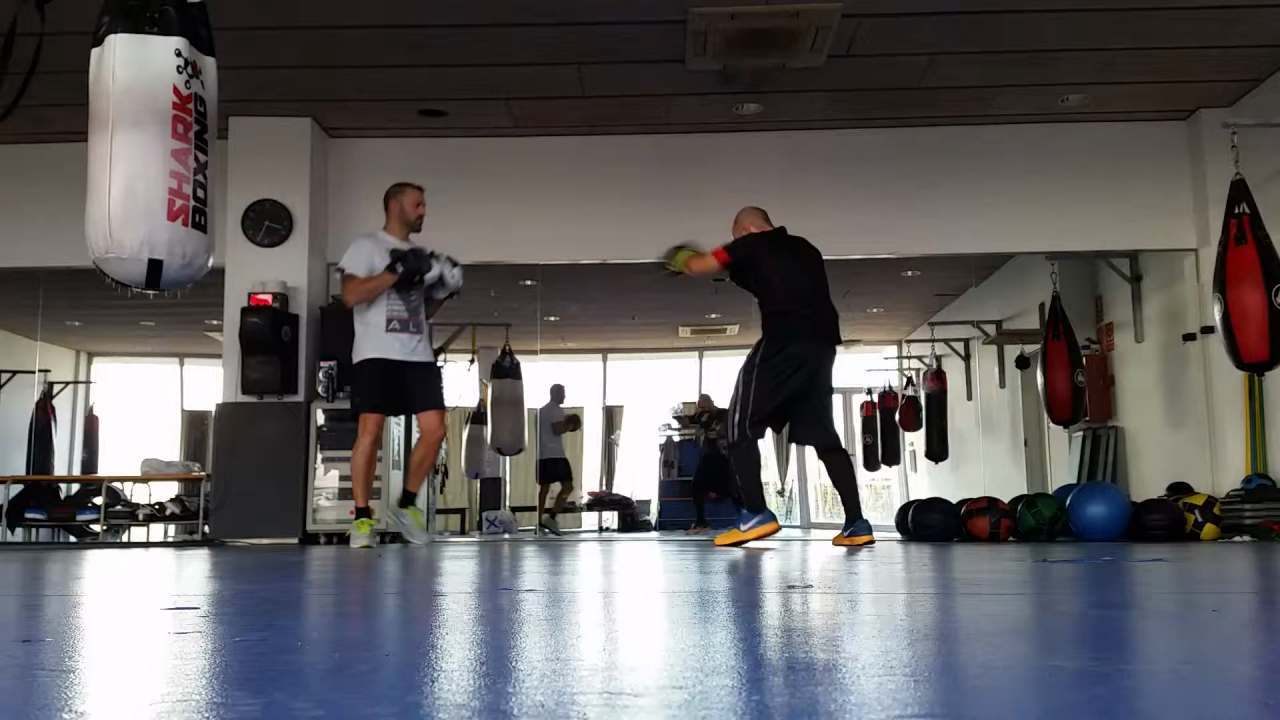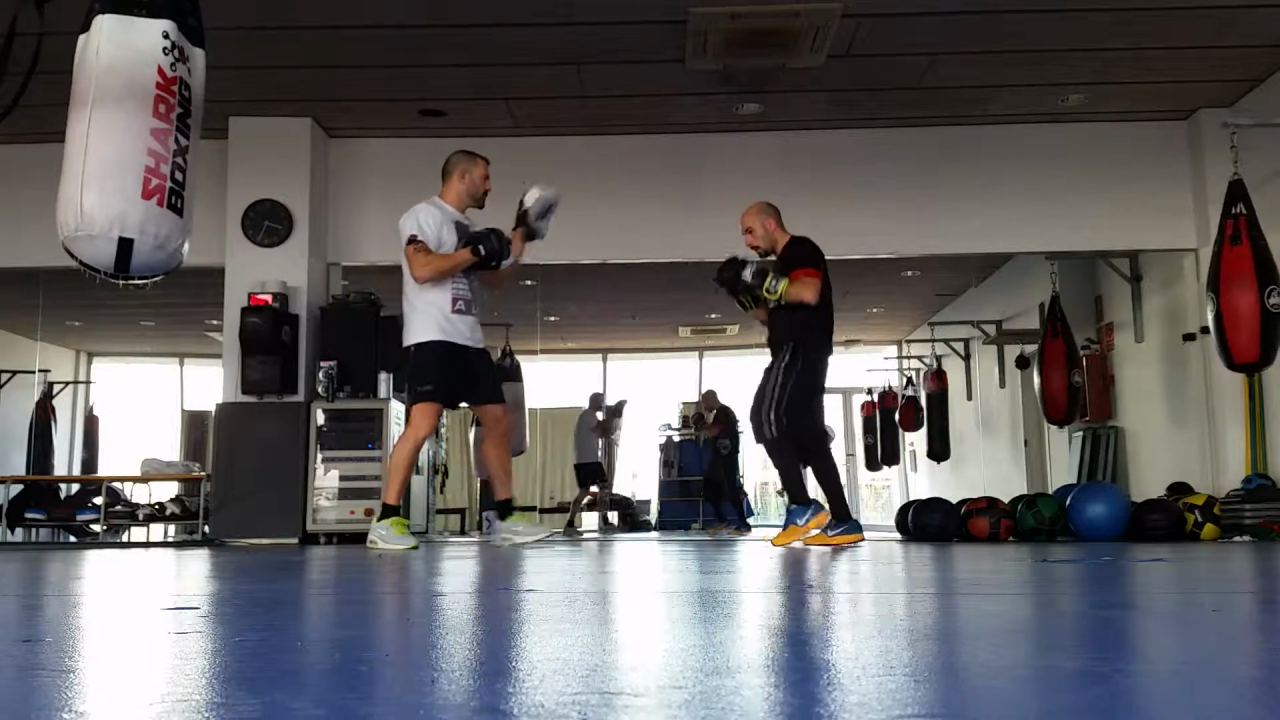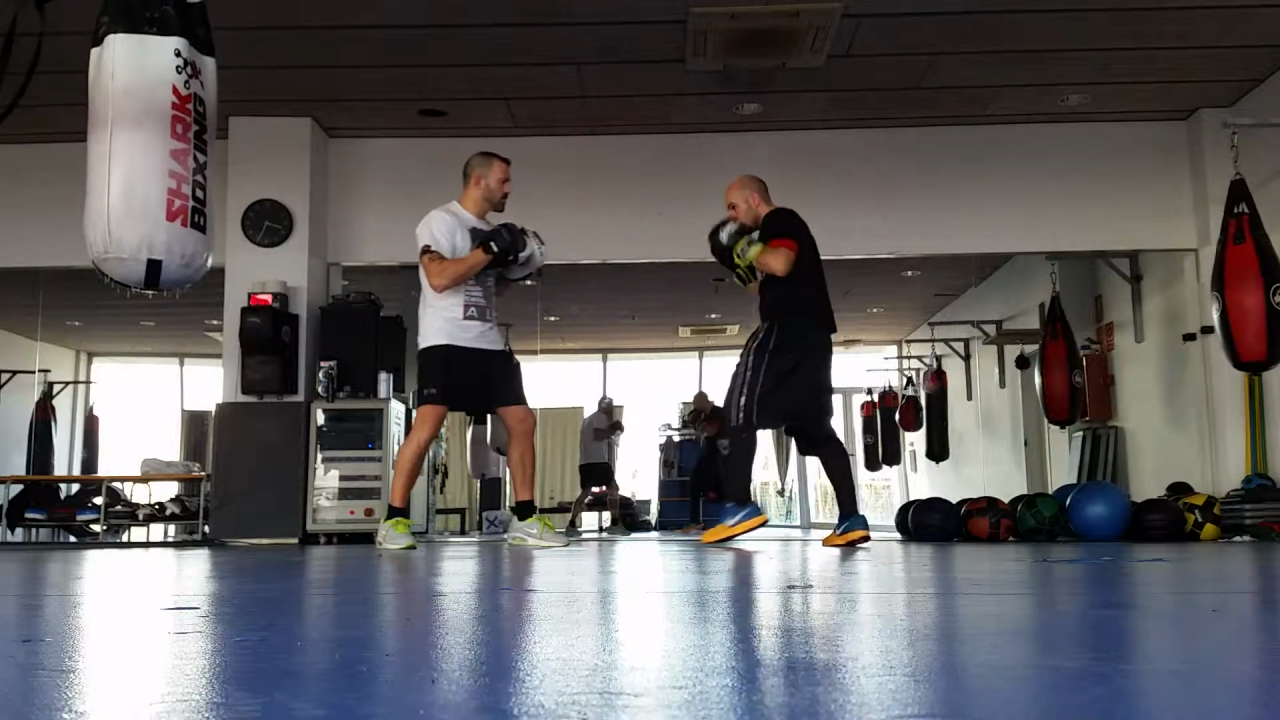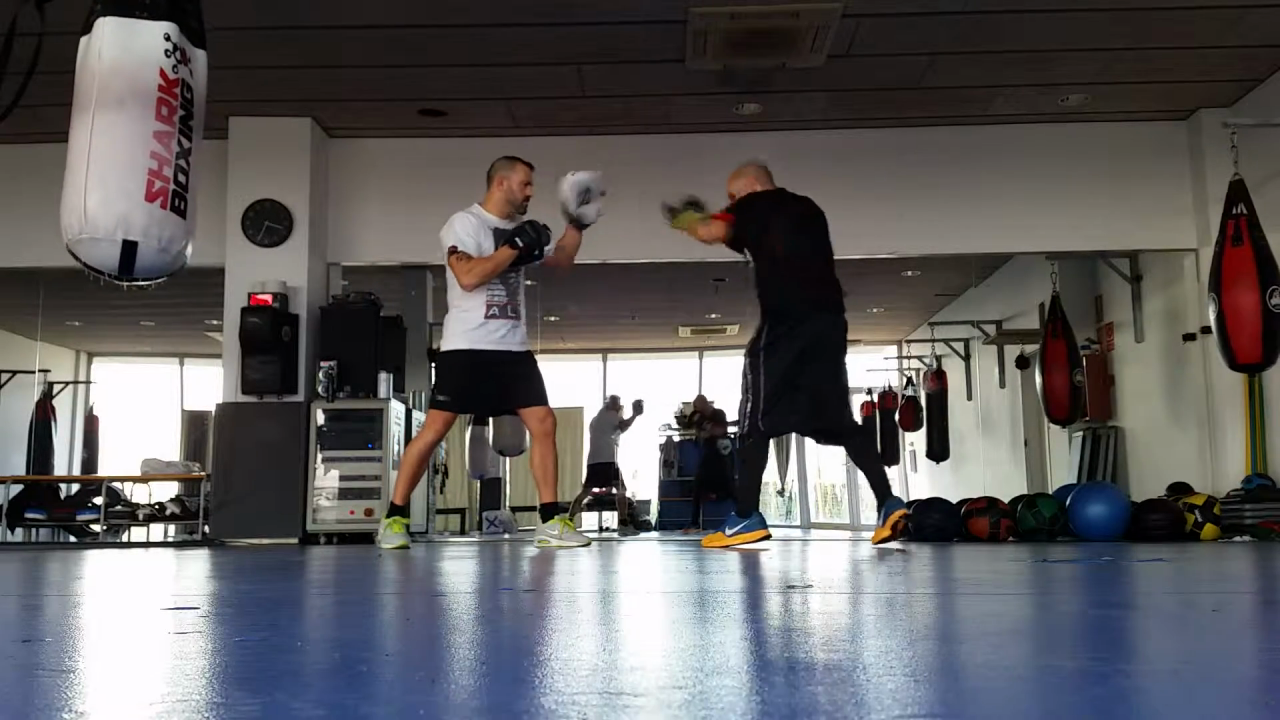
dt=1s
person 1, frame 1
left shoulder: (418, 254)
right shoulder: (366, 247)
right elbow: (351, 296)
left wrist: (439, 294)
right wrist: (395, 272)
left hip: (419, 358)
right hip: (375, 356)
left knee: (435, 428)
right knee: (370, 432)
left ankle: (406, 505)
right ankle: (362, 518)
person 1, frame 2
left shoulder: (465, 226)
right shoulder: (423, 214)
left elbow: (497, 271)
right elbow: (422, 270)
left wrist: (522, 232)
right wrist: (475, 250)
left hip: (469, 342)
right hip: (431, 339)
left knee: (497, 422)
right knee: (423, 423)
left ankle: (506, 519)
right ankle: (386, 520)
person 1, frame 3
left shoulder: (488, 230)
right shoulder: (440, 220)
right elbow: (439, 279)
left wrist: (512, 264)
right wrist: (489, 251)
left hip: (488, 344)
right hip: (444, 343)
left knee: (522, 422)
right knee: (427, 426)
left ankle: (525, 520)
right ankle: (394, 520)
person 1, frame 4
left shoulder: (518, 228)
right shoulder: (465, 222)
left elbow: (559, 261)
right elbow: (468, 277)
left wrist: (575, 223)
right wrist: (515, 246)
left hip: (513, 348)
right hip: (467, 347)
left knee: (543, 424)
right knee: (435, 428)
left ankle: (550, 522)
right ankle: (394, 518)
person 2, frame 1
left shoulder: (756, 244)
right shoulder: (807, 250)
left elbow: (701, 264)
left wrist: (679, 256)
left hip: (782, 343)
right hip: (821, 346)
left knee: (740, 426)
right knee: (823, 434)
left ankle: (756, 515)
right ankle: (856, 523)
person 2, frame 2
left shoulder: (802, 250)
right shoulder: (778, 264)
left elbow: (810, 293)
right elbow: (768, 317)
left wrist: (764, 280)
right wrist: (741, 292)
left hip: (801, 352)
right hip: (794, 355)
left knee: (767, 419)
right knee: (808, 438)
left ankle: (802, 507)
right ankle: (843, 521)
person 2, frame 3
left shoulder: (779, 220)
right shoulder: (789, 226)
left elbow: (778, 265)
left wrist: (741, 242)
right wrist: (738, 263)
left hip: (786, 330)
right hip: (815, 333)
left knee: (741, 410)
right knee: (814, 425)
left ankle: (740, 507)
right ankle: (851, 518)
person 2, frame 4
left shoulder: (757, 204)
right shoulder: (808, 209)
left elbow: (710, 229)
left wrist: (683, 213)
left hip: (787, 323)
right hip: (828, 320)
left knee: (756, 418)
right knee: (837, 419)
left ankle: (747, 518)
right ankle: (888, 503)
